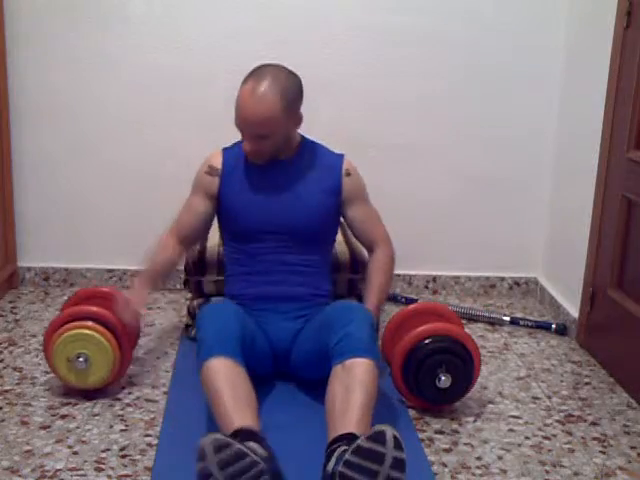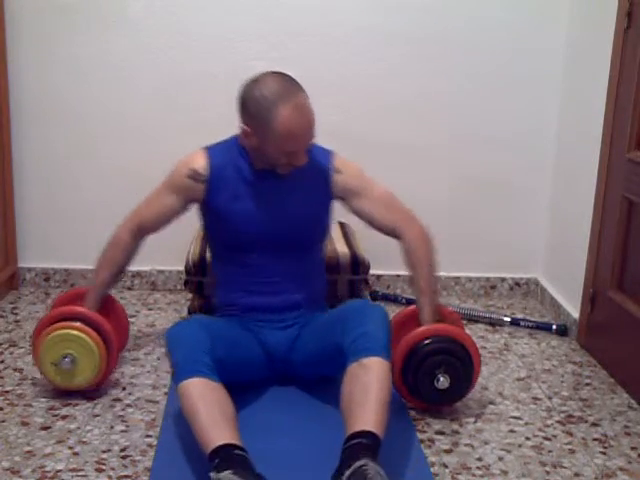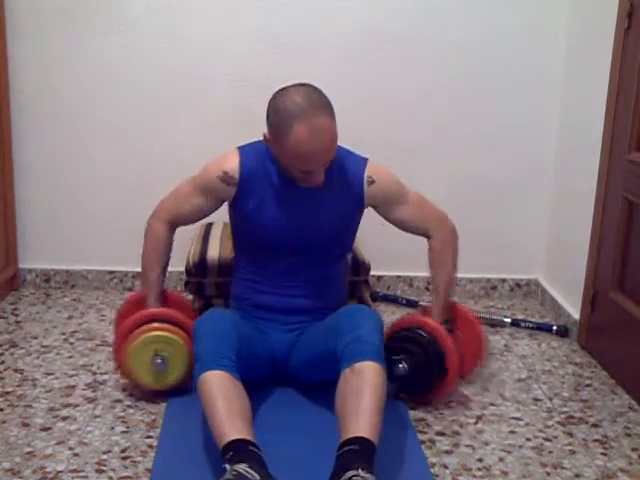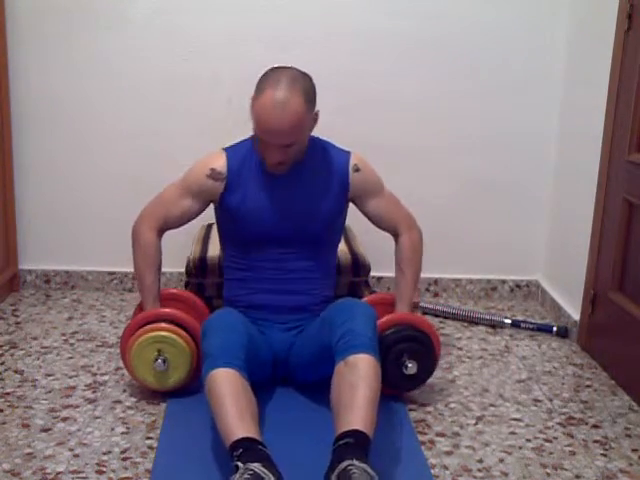
dt=1s
person 1, frame 1
left shoulder: (338, 172)
right shoulder: (219, 168)
left elbow: (380, 247)
right elbow: (179, 238)
left wrist: (369, 319)
right wrist: (142, 283)
left hip: (312, 329)
right hip: (248, 328)
left knee: (351, 319)
right knee: (218, 315)
person 1, frame 2
left shoulder: (329, 169)
right shoulder: (205, 170)
left elbow: (410, 230)
right elbow: (133, 230)
left wrist: (428, 321)
right wrist: (89, 308)
left hip: (308, 330)
right hip: (239, 334)
left knee: (368, 316)
right knee: (185, 335)
person 1, frame 3
left shoulder: (363, 176)
right shoulder: (235, 171)
left elbow: (441, 230)
right elbow: (162, 221)
left wrist: (437, 317)
right wrist: (152, 309)
left hip: (320, 335)
right hip: (252, 331)
left knee: (363, 322)
right knee: (212, 326)
person 1, frame 4
left shoulder: (346, 169)
right shoulder: (222, 169)
left elbow: (407, 231)
right elbow: (147, 226)
left wrist: (402, 318)
right wrist: (154, 315)
left hip: (314, 334)
right hip: (248, 331)
left knee: (356, 314)
right knee: (221, 326)
